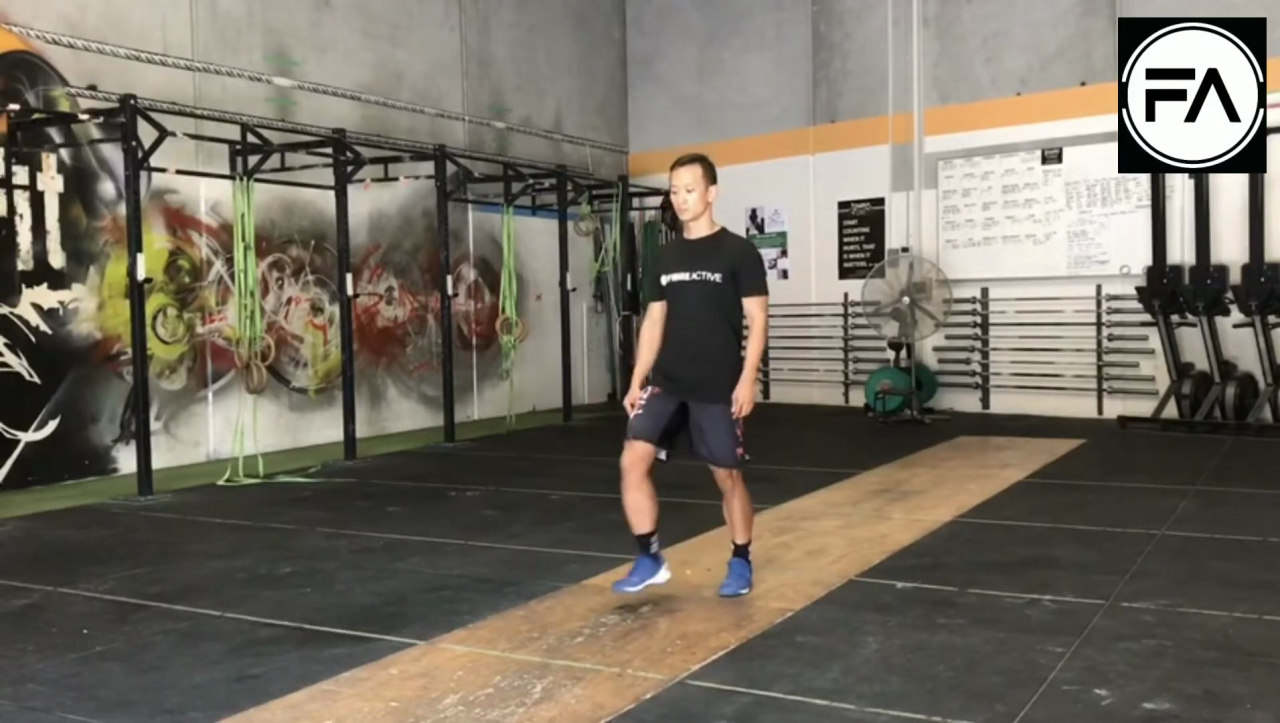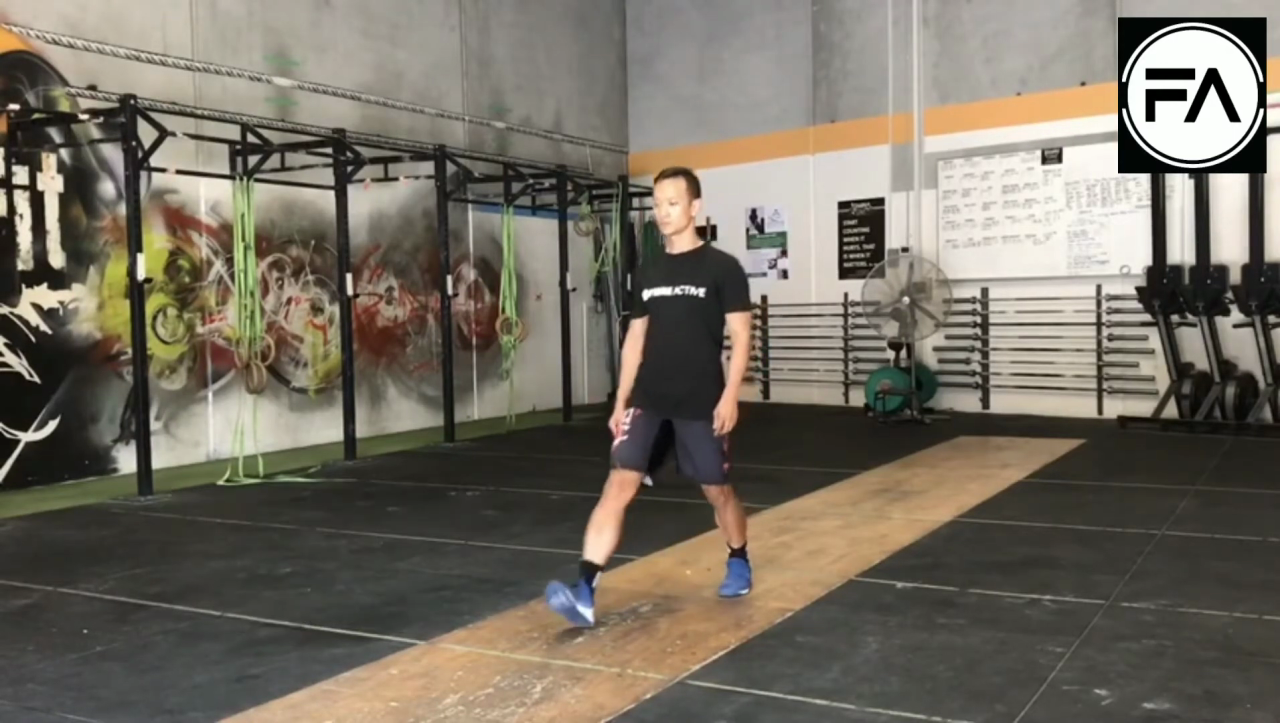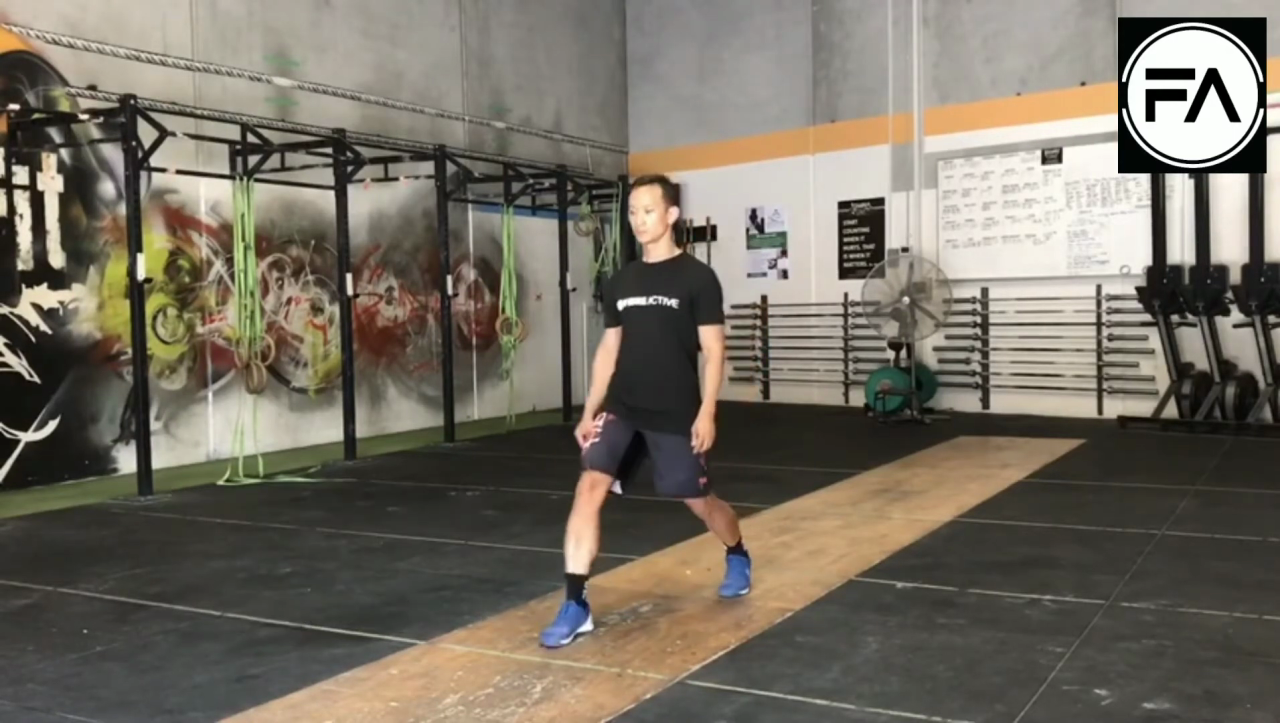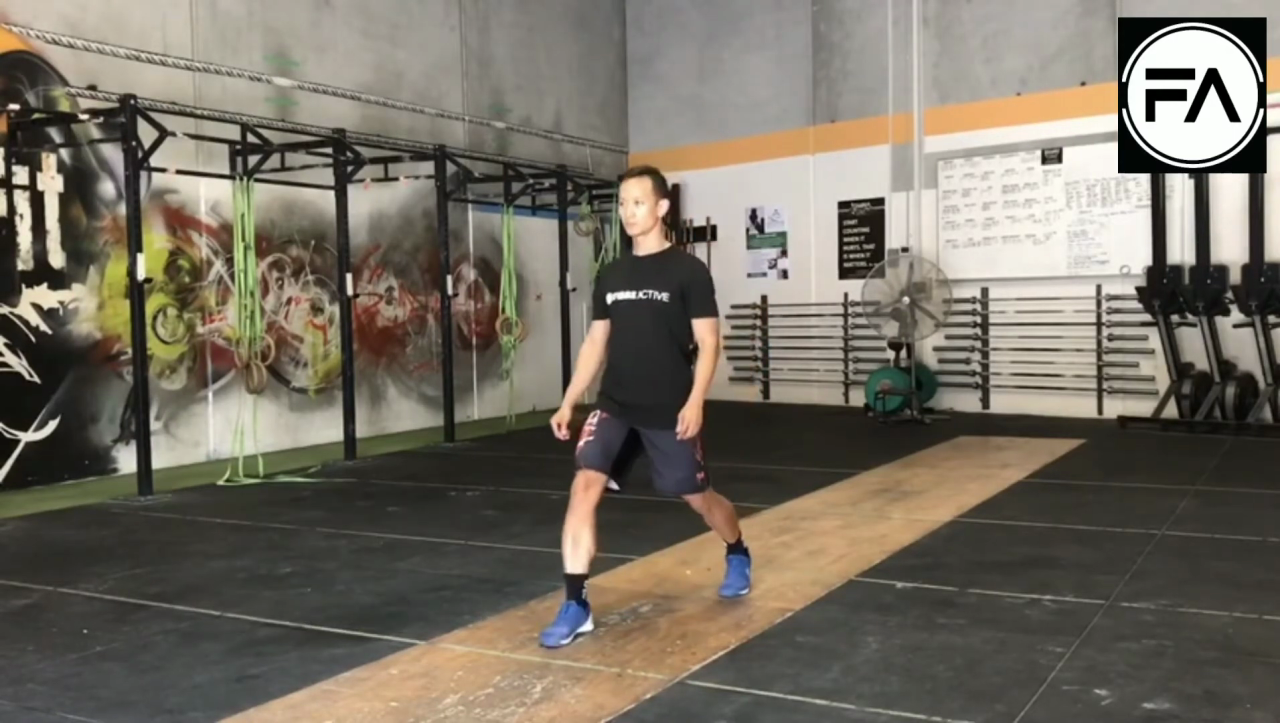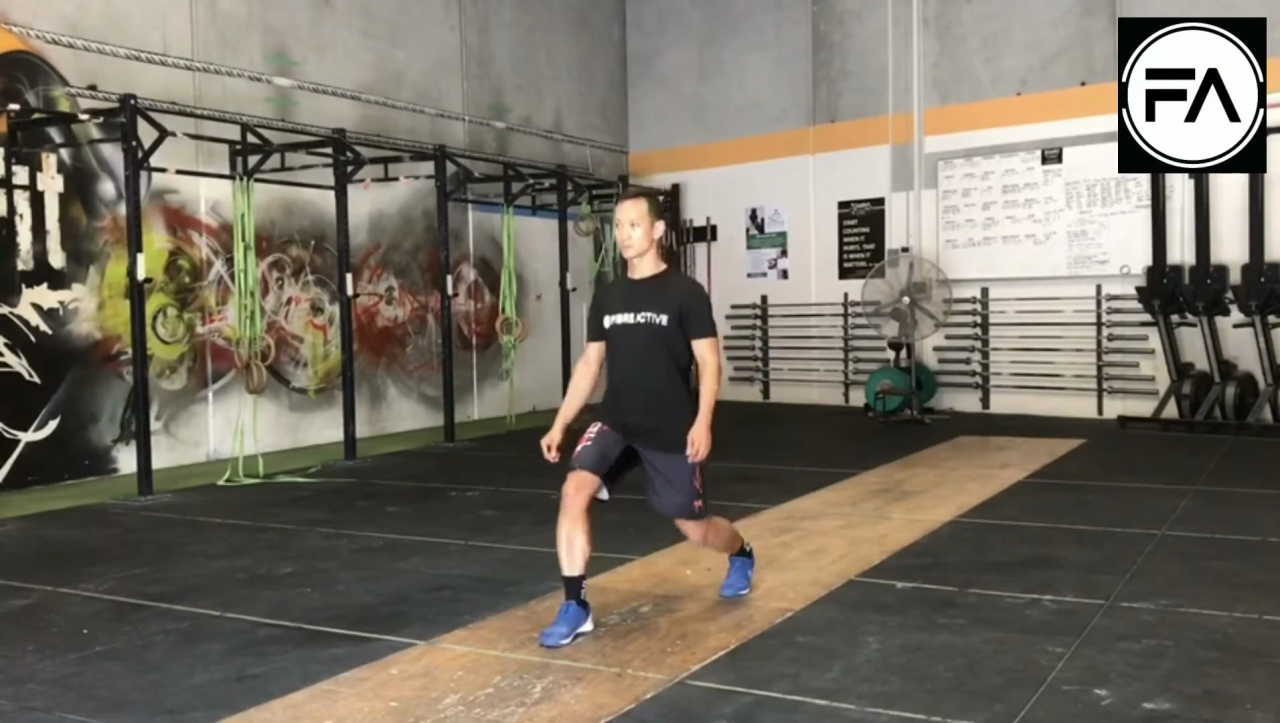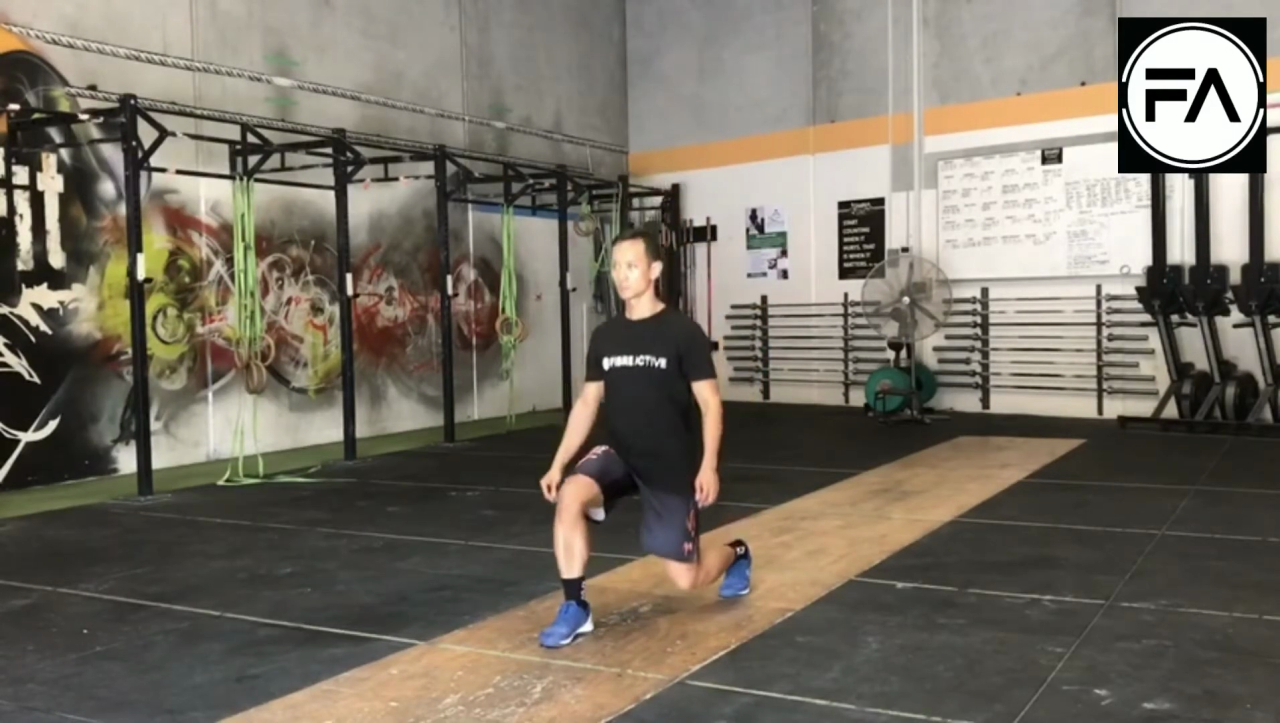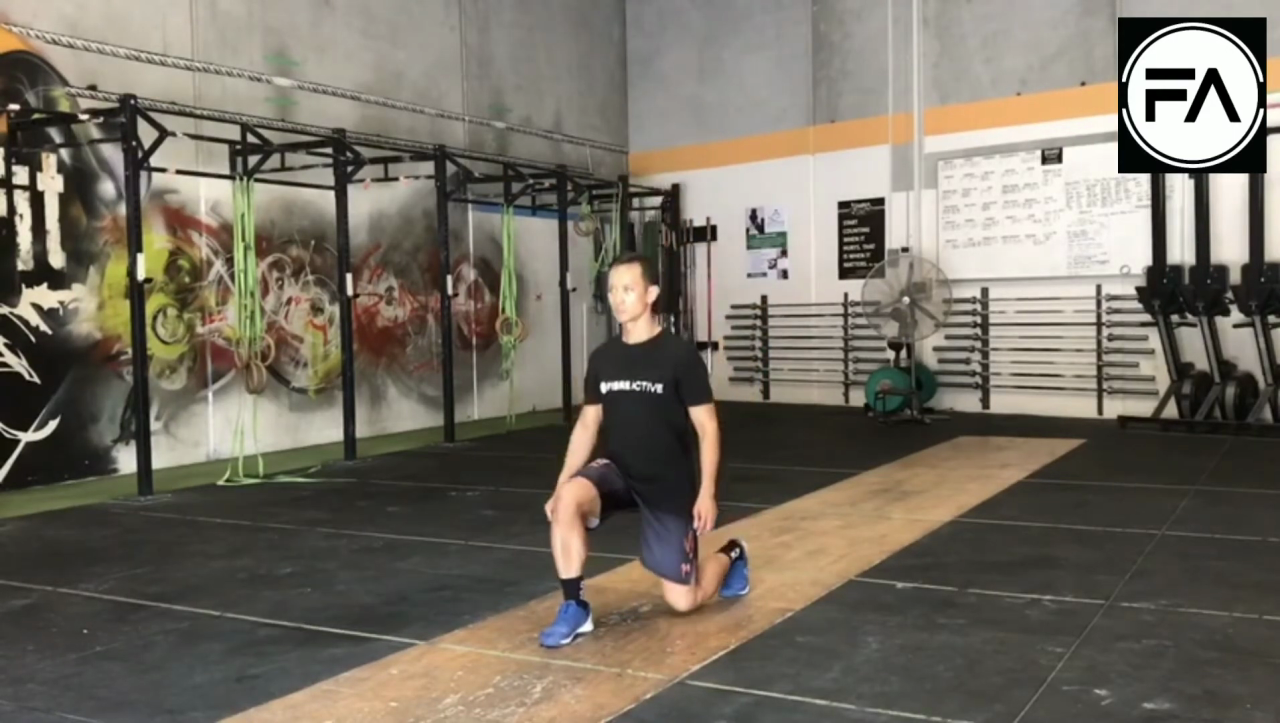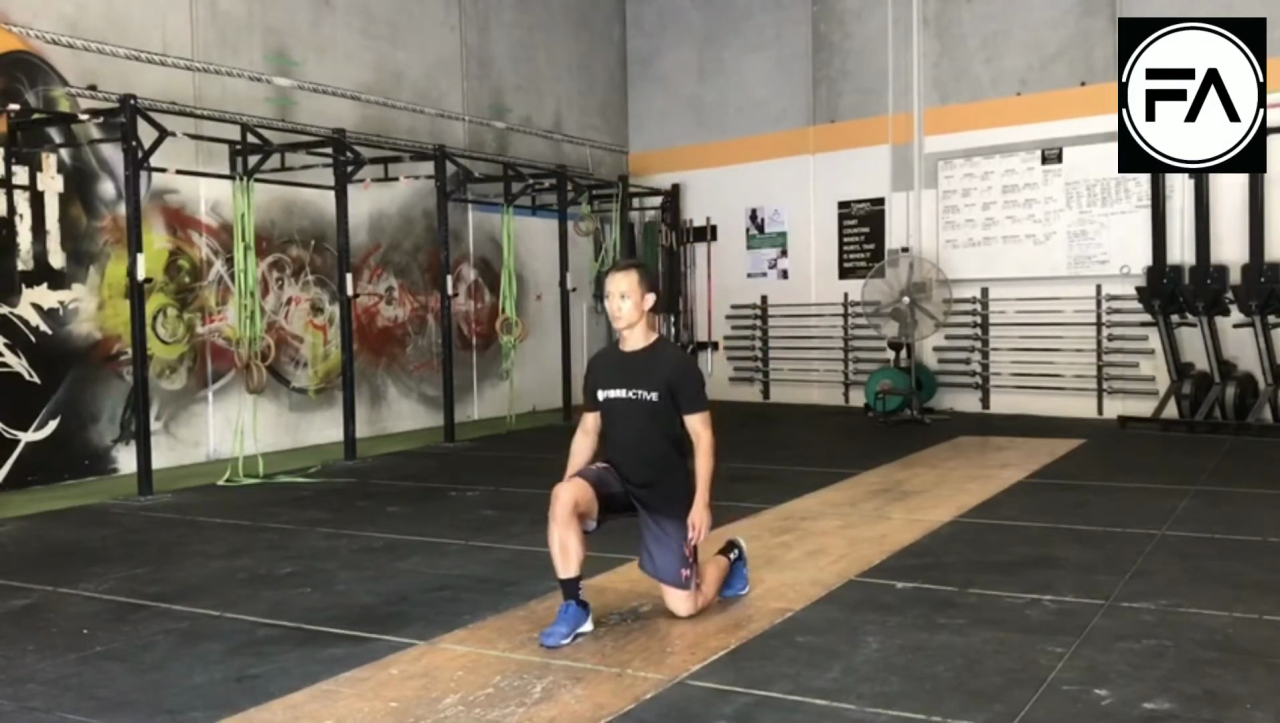
dt=0.2s
person 1, frame 1
left shoulder: (738, 252)
right shoulder: (666, 256)
left elbow: (757, 321)
right elbow: (654, 321)
left wrist: (747, 380)
right wrist: (637, 381)
left hip: (718, 387)
right hip: (667, 379)
left knee: (728, 477)
right knee: (633, 460)
left ankle: (740, 561)
right ankle: (649, 557)
person 1, frame 2
left shoulder: (721, 267)
right shoulder: (648, 271)
left elbow: (741, 335)
left wrist: (730, 394)
right wrist: (622, 399)
left hip: (702, 401)
right hip: (648, 399)
left knee: (717, 489)
right knee: (619, 486)
left ankle: (738, 562)
right ankle: (583, 590)
person 1, frame 3
left shoulder: (696, 277)
right shoulder: (621, 281)
left elbow: (714, 349)
right elbow: (609, 348)
left wrist: (707, 411)
right wrist: (590, 409)
left hip: (675, 414)
right hip: (621, 409)
left knee: (701, 501)
right knee: (588, 490)
left ankle: (737, 556)
right ankle: (575, 605)
person 1, frame 4
left shoulder: (687, 270)
right shoulder: (611, 274)
left elbow: (708, 342)
right elbow: (596, 341)
left wrist: (695, 401)
right wrist: (568, 402)
left hip: (668, 410)
right hip: (614, 406)
left knee: (699, 497)
right knee: (583, 488)
left ankle: (738, 553)
right ankle: (575, 605)
person 1, frame 5
left shoulder: (684, 292)
right shoulder: (606, 296)
left elbow: (708, 361)
right elbow: (589, 363)
left wrist: (702, 422)
right wrist: (559, 424)
left hip: (671, 430)
right hip: (616, 424)
left knee: (695, 526)
right knee: (574, 491)
left ankle: (742, 553)
right ankle: (574, 606)
person 1, frame 6
left shoulder: (683, 332)
right shoulder: (604, 336)
left elbow: (709, 402)
right elbow: (587, 402)
left wrist: (709, 465)
right wrist: (557, 464)
left hip: (671, 464)
right hip: (619, 454)
left knee: (686, 576)
right knee: (570, 497)
left ankle: (736, 553)
right ankle: (574, 608)
person 1, frame 7
left shoulder: (680, 356)
right shoulder: (602, 358)
left elbow: (707, 427)
right elbow: (587, 424)
left wrist: (707, 492)
right wrist: (560, 486)
left hip: (669, 484)
right hip: (618, 472)
left knee: (684, 600)
right knee: (567, 500)
left ankle: (732, 555)
right ankle: (574, 609)
person 1, frame 8
left shoulder: (676, 364)
right shoulder: (599, 364)
left elbow: (702, 437)
right elbow: (587, 431)
left wrist: (702, 503)
right wrist: (564, 487)
left hip: (667, 489)
right hip: (616, 476)
left knee: (684, 605)
right knee: (563, 501)
left ankle: (731, 555)
right ankle: (574, 608)
